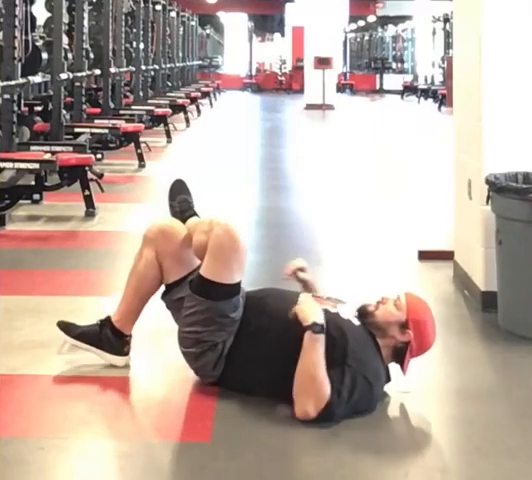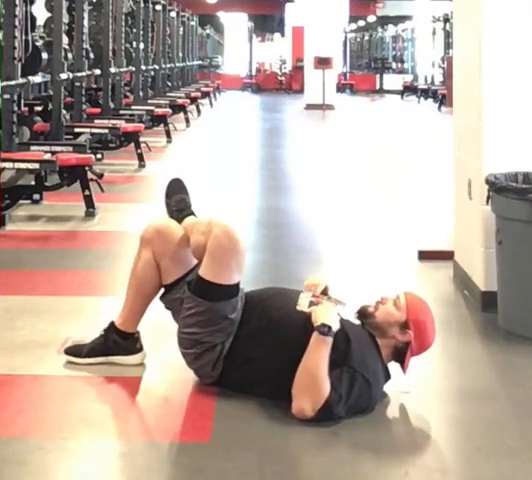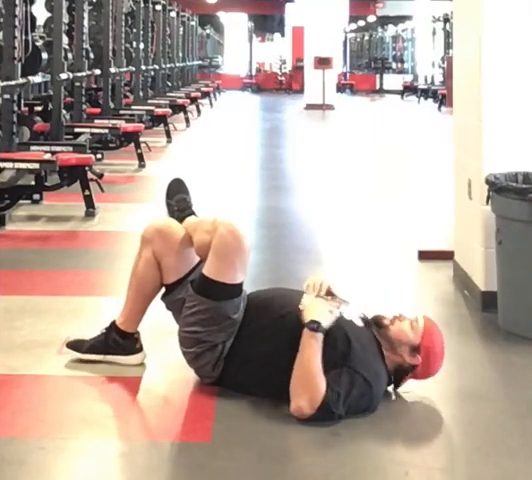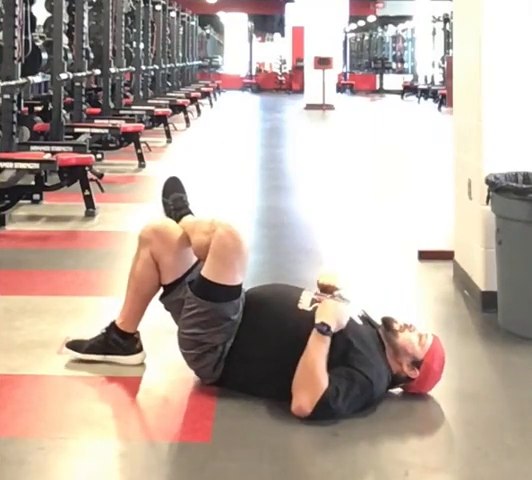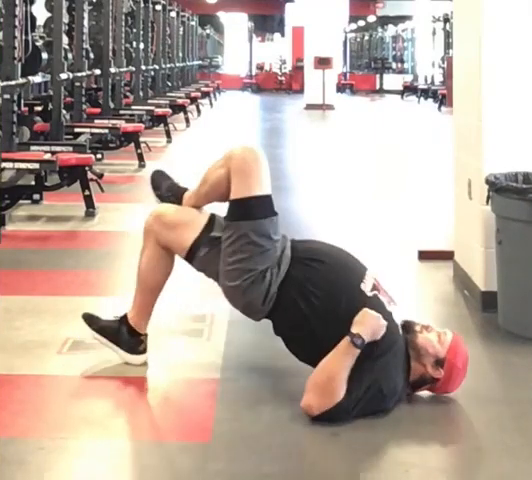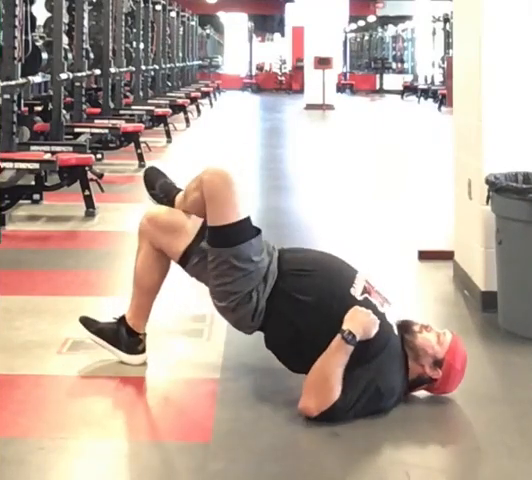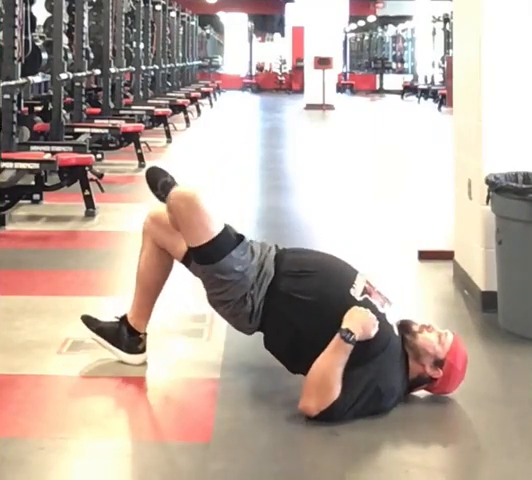
dt=0.7s
person 1, frame 1
left shoulder: (366, 374)
right shoulder: (359, 333)
left elbow: (308, 407)
left wrist: (313, 327)
right wrist: (310, 291)
left hip: (216, 348)
right hip: (240, 318)
left knee: (224, 236)
right knee: (160, 235)
left ankle: (191, 222)
right ankle: (114, 335)
person 1, frame 2
left shoulder: (365, 374)
right shoulder: (356, 330)
left elbow: (305, 406)
left wrist: (324, 329)
right wrist: (318, 296)
left hip: (215, 350)
right hip: (235, 318)
left knee: (222, 235)
right knee: (156, 235)
left ankle: (187, 221)
right ankle: (121, 339)
person 1, frame 3
left shoulder: (367, 378)
right shoulder: (365, 330)
left elbow: (304, 404)
left wrist: (315, 325)
right wrist: (319, 293)
left hip: (216, 349)
right hip: (236, 317)
left knee: (228, 236)
right knee: (157, 234)
left ankle: (188, 220)
right ankle: (122, 338)
person 1, frame 4
left shoulder: (369, 374)
right shoulder: (369, 328)
left elbow: (304, 403)
left wrist: (325, 327)
right wrist: (328, 296)
left hip: (216, 349)
right hip: (237, 318)
left knee: (227, 239)
right knee: (155, 234)
left ankle: (186, 220)
right ankle: (122, 338)
person 1, frame 5
left shoulder: (386, 378)
right shoulder: (392, 341)
left elbow: (315, 403)
left wrist: (358, 338)
left hip: (260, 277)
right hip: (282, 261)
left knee: (245, 158)
right knee: (159, 222)
left ankle: (187, 201)
person 1, frame 6
left shoulder: (385, 378)
right shoulder: (388, 333)
left elbow: (313, 405)
left wrist: (349, 337)
left hip: (252, 293)
right hip: (272, 269)
left knee: (216, 181)
right knee: (153, 224)
left ankle: (179, 201)
right ankle: (131, 335)
person 1, frame 7
left shoulder: (385, 378)
right shoulder: (388, 333)
left elbow: (313, 405)
left wrist: (348, 336)
left hip: (252, 294)
left knee: (183, 202)
right knee: (158, 225)
right ankle: (132, 333)
